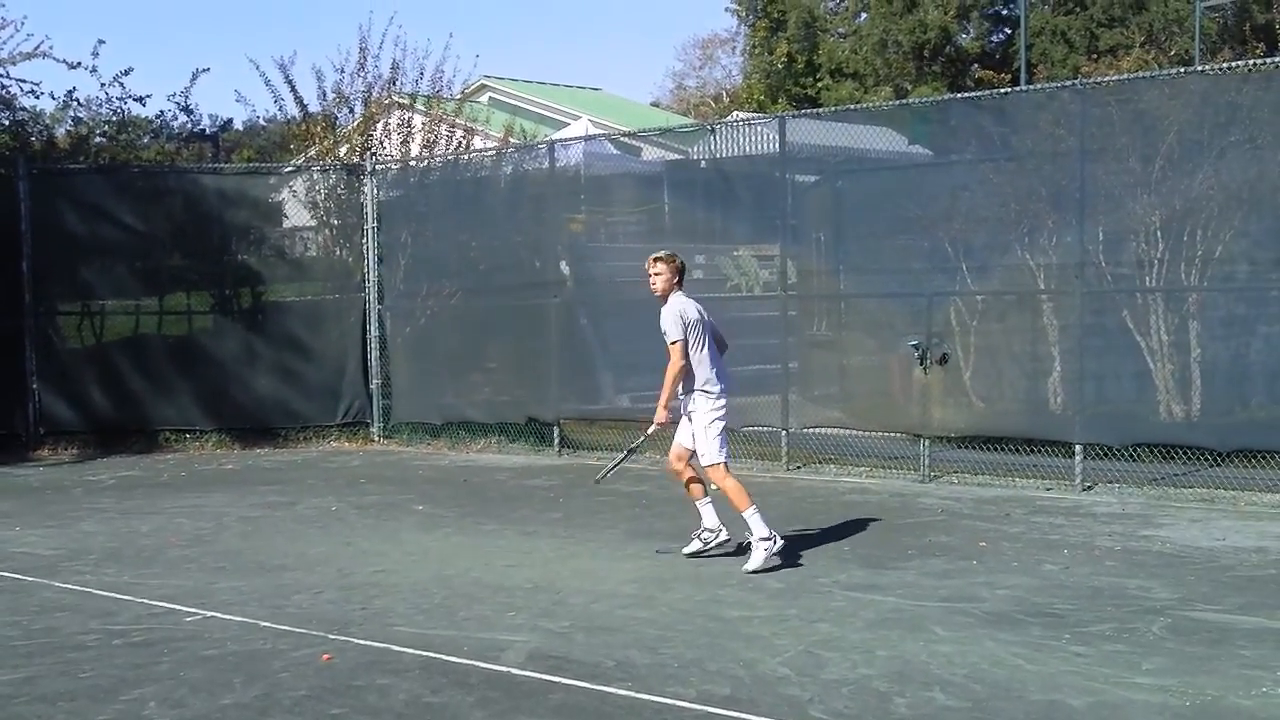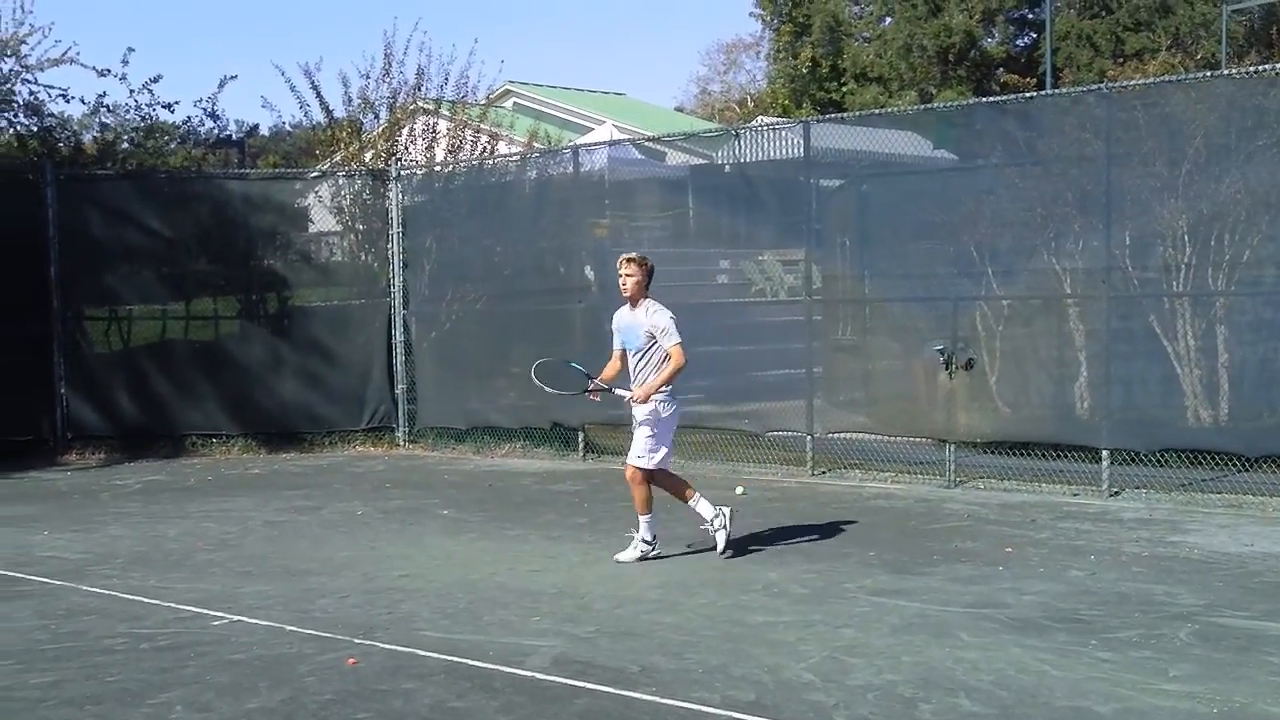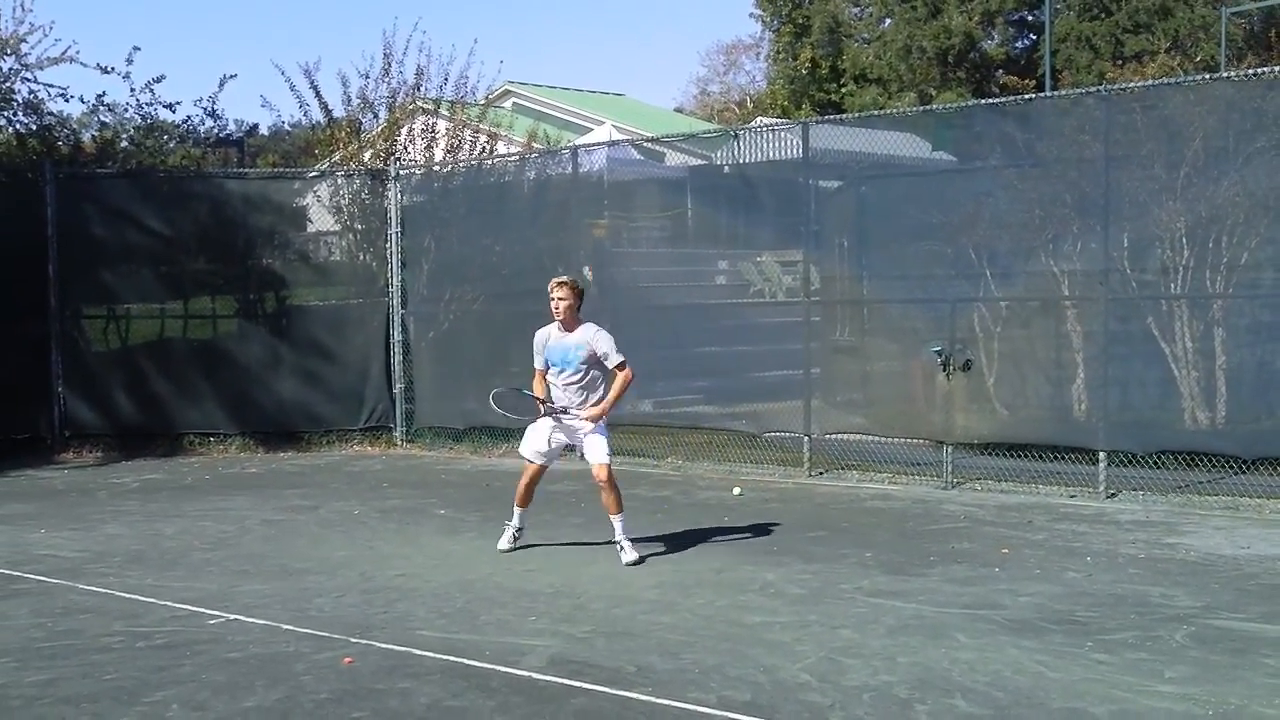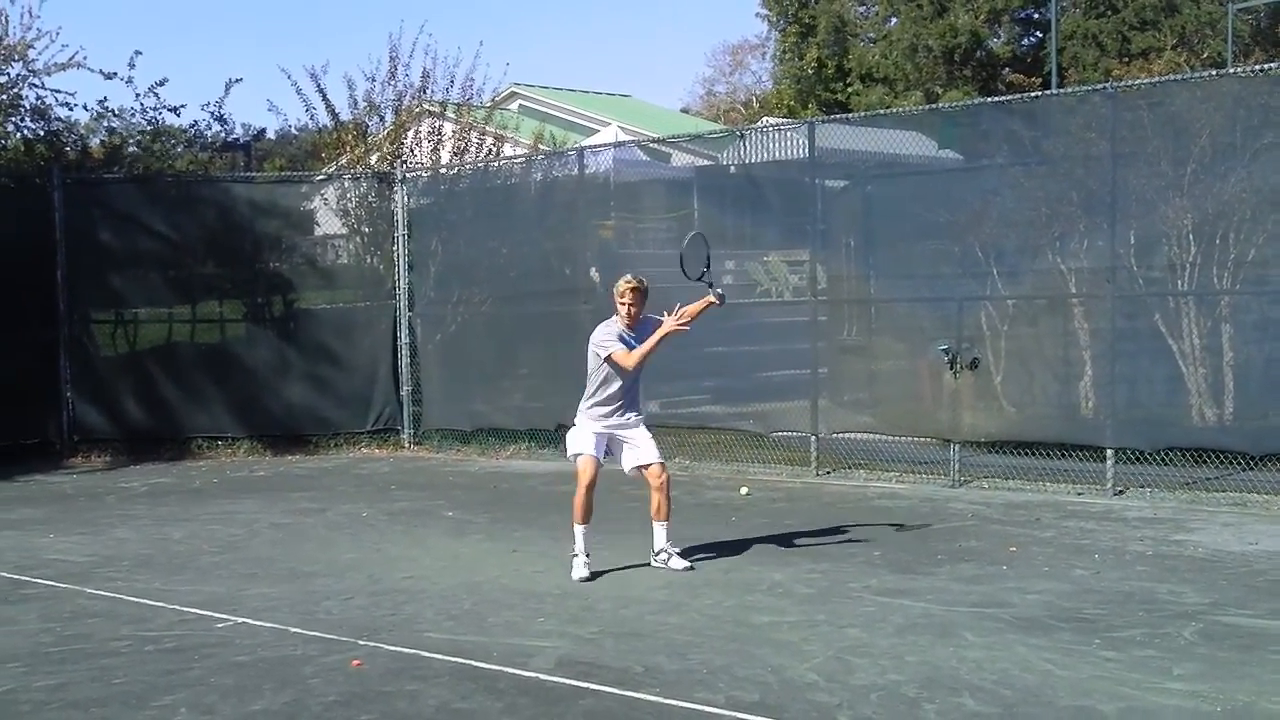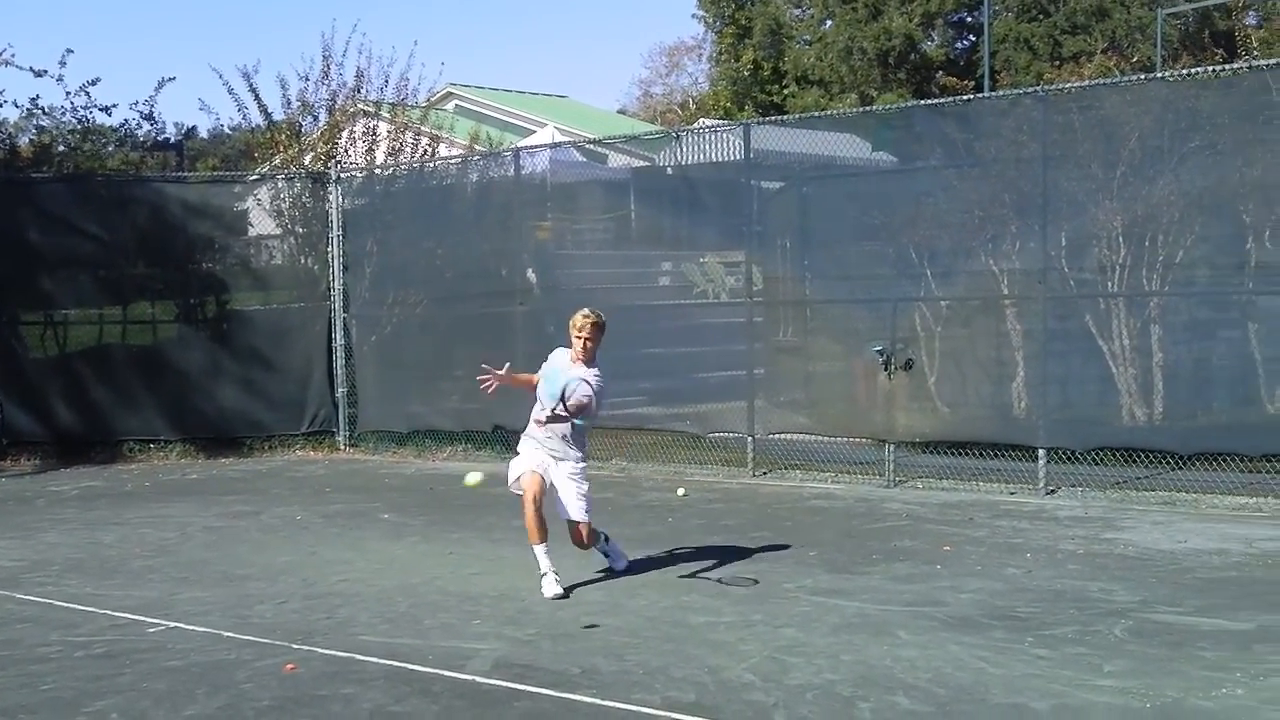
dt=0.5s
person 1, frame 1
left shoulder: (671, 311)
right shoulder: (692, 307)
left elbow: (678, 362)
right elbow: (721, 346)
left wrist: (663, 405)
left hip: (704, 400)
right hip: (700, 399)
left knee: (717, 473)
right knee: (677, 461)
left ankle: (764, 537)
right ankle: (712, 528)
person 1, frame 2
left shoulder: (659, 315)
right shoulder: (620, 318)
left elbow: (679, 358)
right elbow: (617, 361)
left wrist: (649, 388)
right wrist: (600, 381)
left hip: (658, 406)
right hip: (642, 406)
left knee: (634, 473)
right knee: (656, 473)
left ankle: (646, 540)
right ankle: (714, 515)
person 1, frame 3
left shoulder: (596, 336)
right shoulder: (542, 336)
left elbow: (625, 373)
right elbow: (540, 377)
left wrist: (604, 406)
right wrist: (540, 401)
left hip: (590, 419)
right hip: (555, 416)
left knee: (603, 476)
right knee: (530, 474)
left ankle: (621, 539)
right ankle: (516, 526)
person 1, frame 4
left shoulder: (647, 325)
right shoulder: (605, 333)
left elbow: (680, 317)
right elbow: (629, 362)
left wrist: (709, 300)
right wrist: (663, 331)
left hip: (629, 419)
right hip: (592, 420)
left knee: (659, 477)
right knee: (587, 478)
left ankle: (661, 550)
right ankle: (580, 553)
person 1, frame 5
left shoulder: (592, 380)
right shoulder: (558, 356)
left elbow: (575, 408)
right elbow: (538, 382)
left wrist: (556, 416)
right wrist: (505, 378)
left hip: (567, 460)
right hip: (532, 449)
left knee: (583, 539)
right knee: (531, 495)
left ankle: (602, 542)
right ankle: (546, 572)
